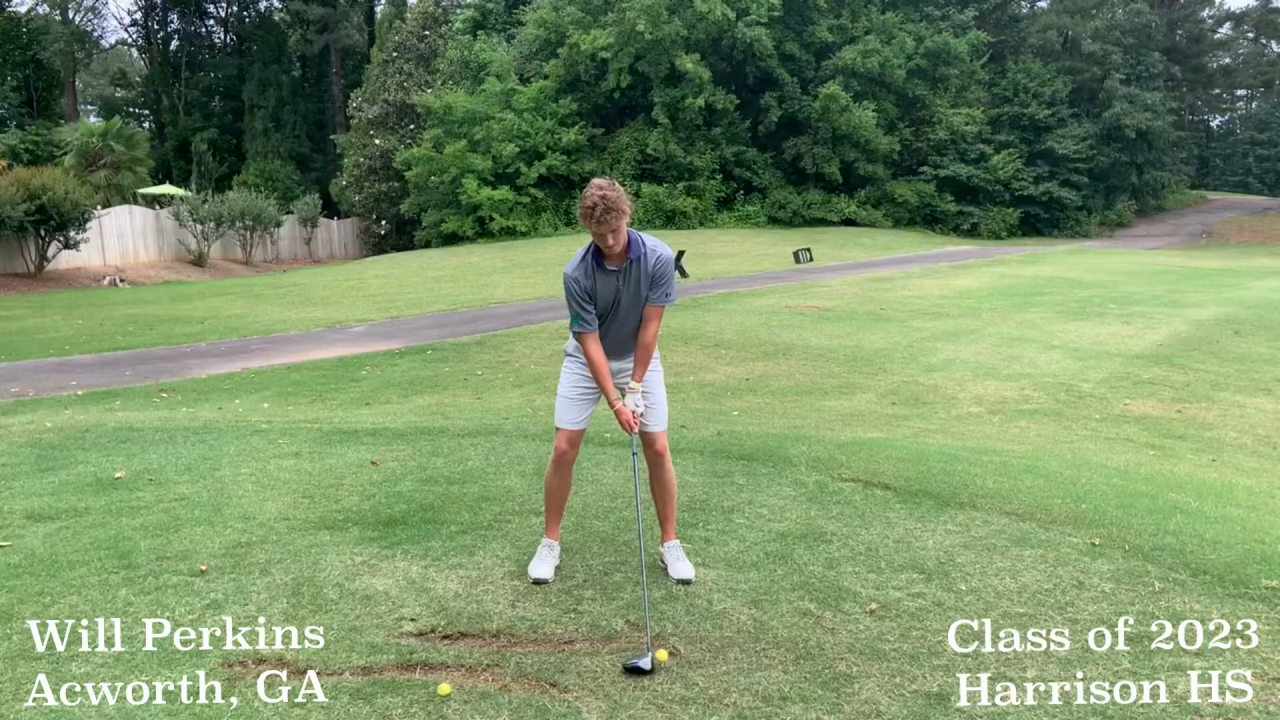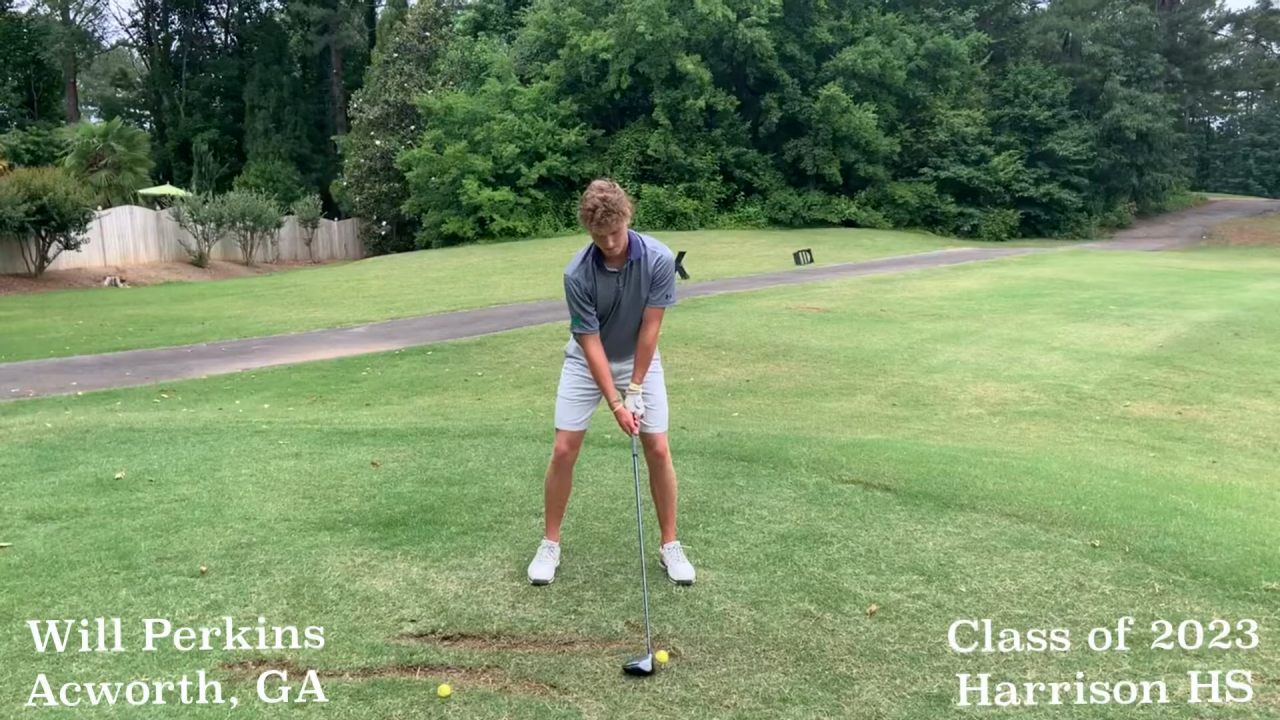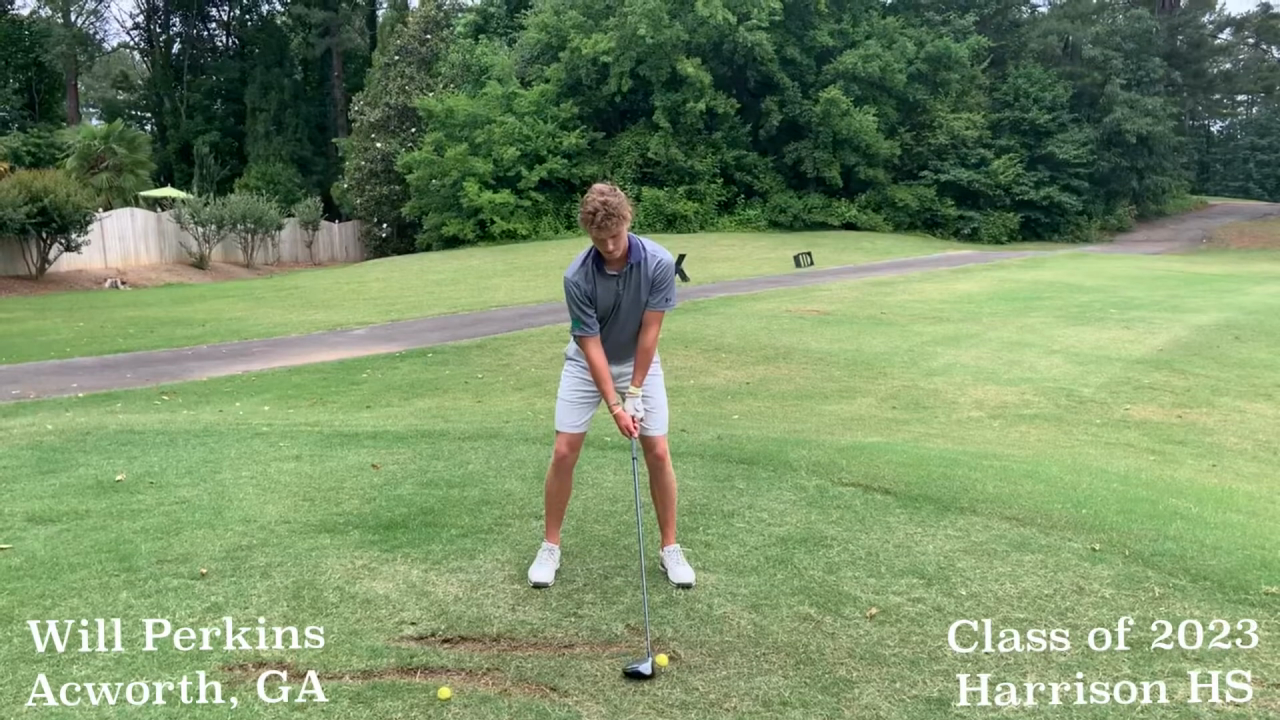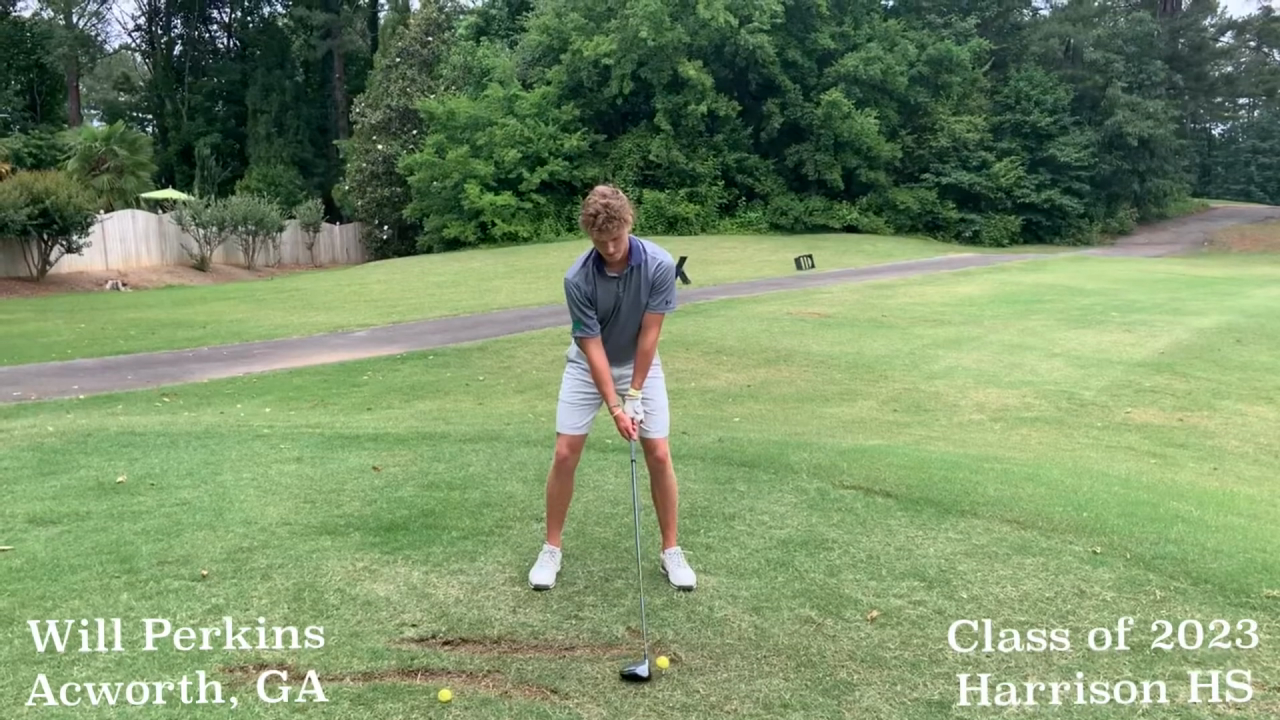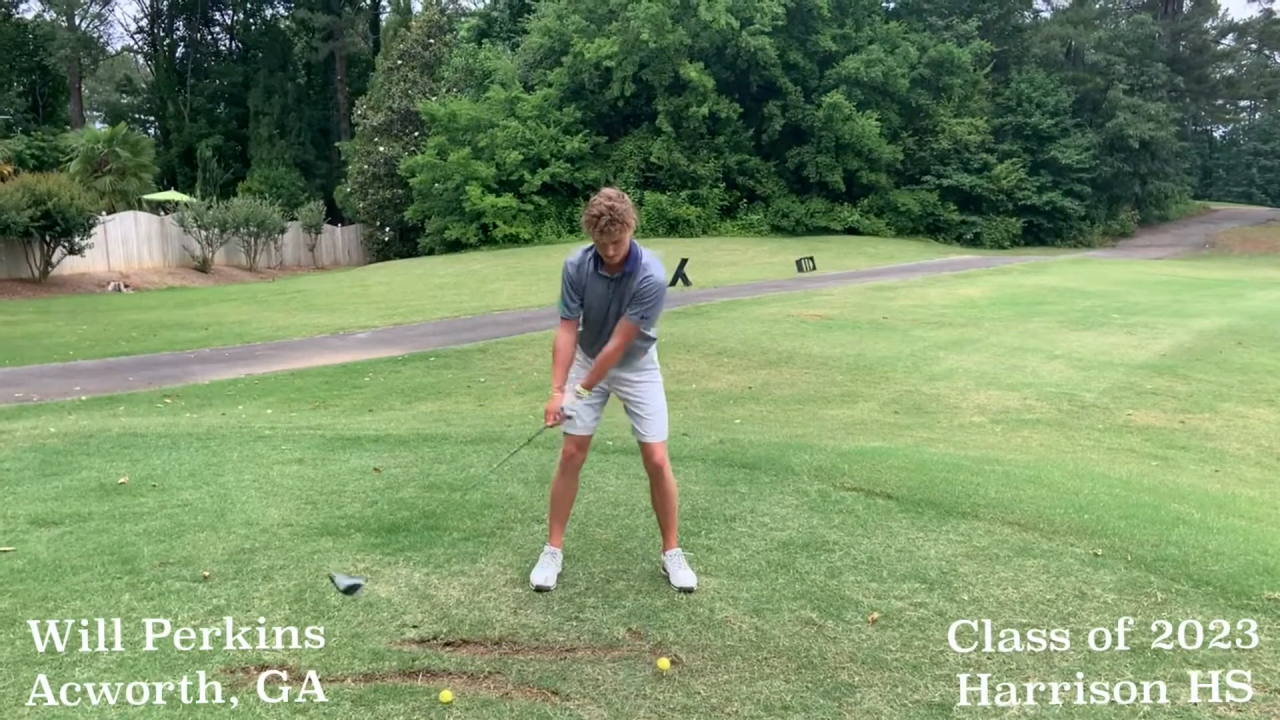
dt=0.3s
person 1, frame 1
left shoulder: (659, 257)
right shoulder: (577, 273)
left elbow: (649, 327)
right elbow: (590, 340)
left wrist: (635, 386)
right wrist: (614, 401)
left hip: (639, 359)
right hip: (586, 360)
left knee: (657, 450)
right knee: (563, 449)
left ankle: (670, 544)
right ankle: (550, 543)
person 1, frame 2
left shoulder: (659, 259)
right shoulder: (577, 274)
left elbow: (650, 328)
right elbow: (591, 342)
left wrist: (635, 389)
right wrist: (615, 403)
left hip: (640, 360)
right hip: (586, 361)
left knee: (658, 451)
right knee: (564, 451)
left ankle: (670, 545)
right ankle: (550, 544)
person 1, frame 3
left shoulder: (659, 262)
right shoulder: (577, 277)
left elbow: (649, 331)
right elbow: (591, 344)
left wrist: (635, 392)
right wrist: (614, 405)
left hip: (640, 364)
right hip: (586, 364)
left knee: (658, 454)
right knee: (564, 453)
left ankle: (670, 548)
right ankle: (550, 546)
person 1, frame 4
left shoulder: (659, 265)
right shoulder: (577, 278)
left elbow: (649, 333)
right elbow: (592, 345)
left wrist: (634, 394)
right wrist: (614, 406)
left hip: (641, 365)
right hip: (587, 365)
left knee: (659, 456)
right knee: (565, 455)
left ankle: (671, 551)
right ankle: (552, 548)
person 1, frame 5
left shoulder: (652, 278)
right shoulder: (576, 264)
left elbow: (619, 344)
right elbow: (566, 329)
left wrist: (581, 392)
right wrist: (557, 391)
left hip: (637, 367)
right hip: (586, 363)
left knee: (657, 461)
right knee: (571, 456)
left ankle: (671, 552)
right ankle: (552, 549)
